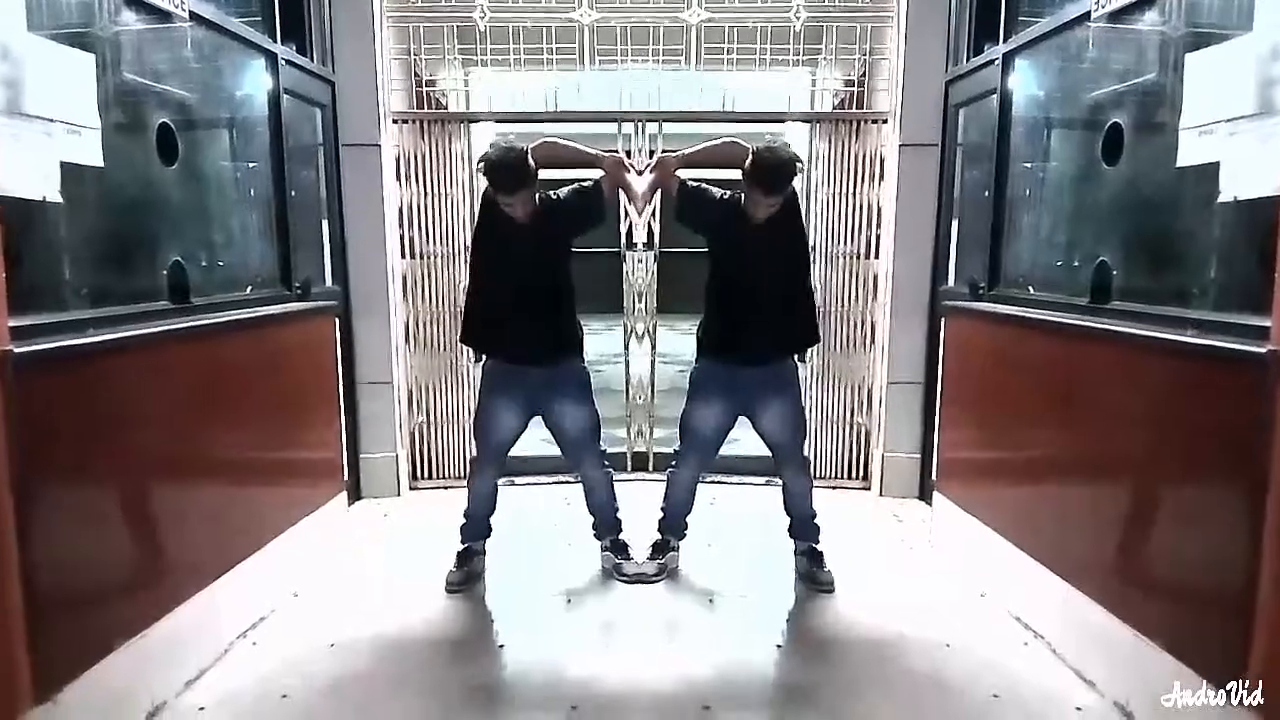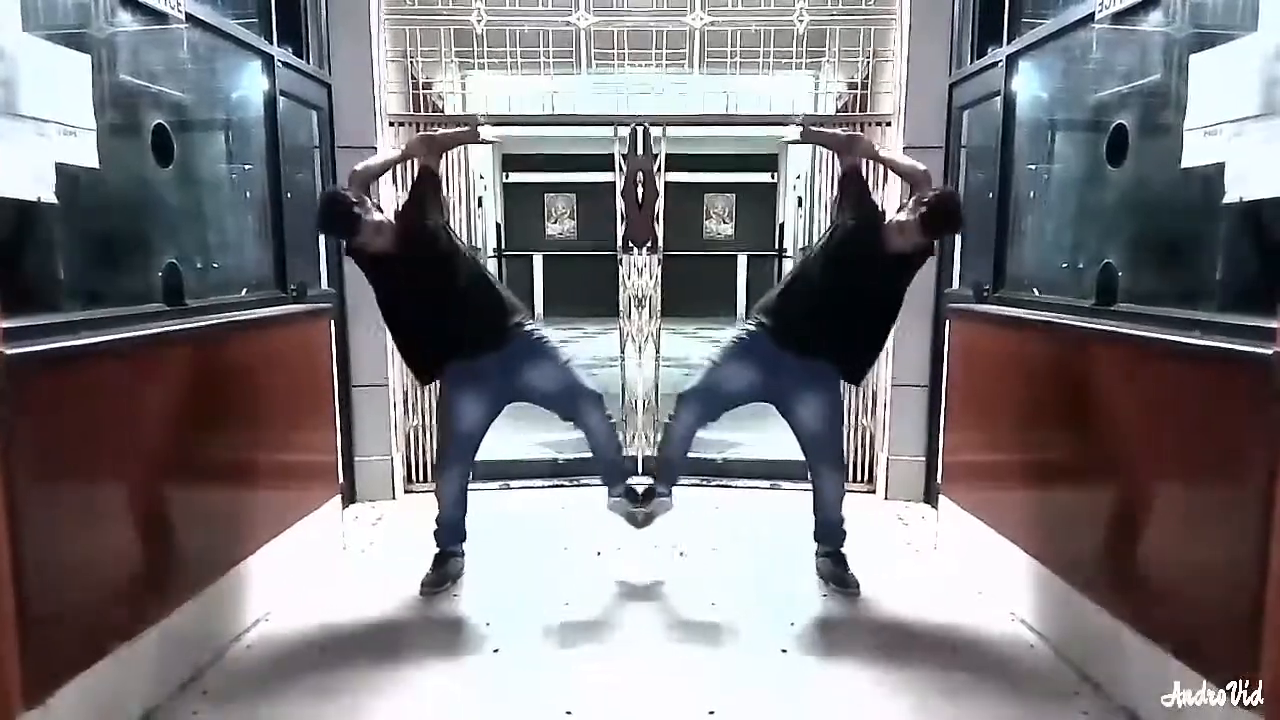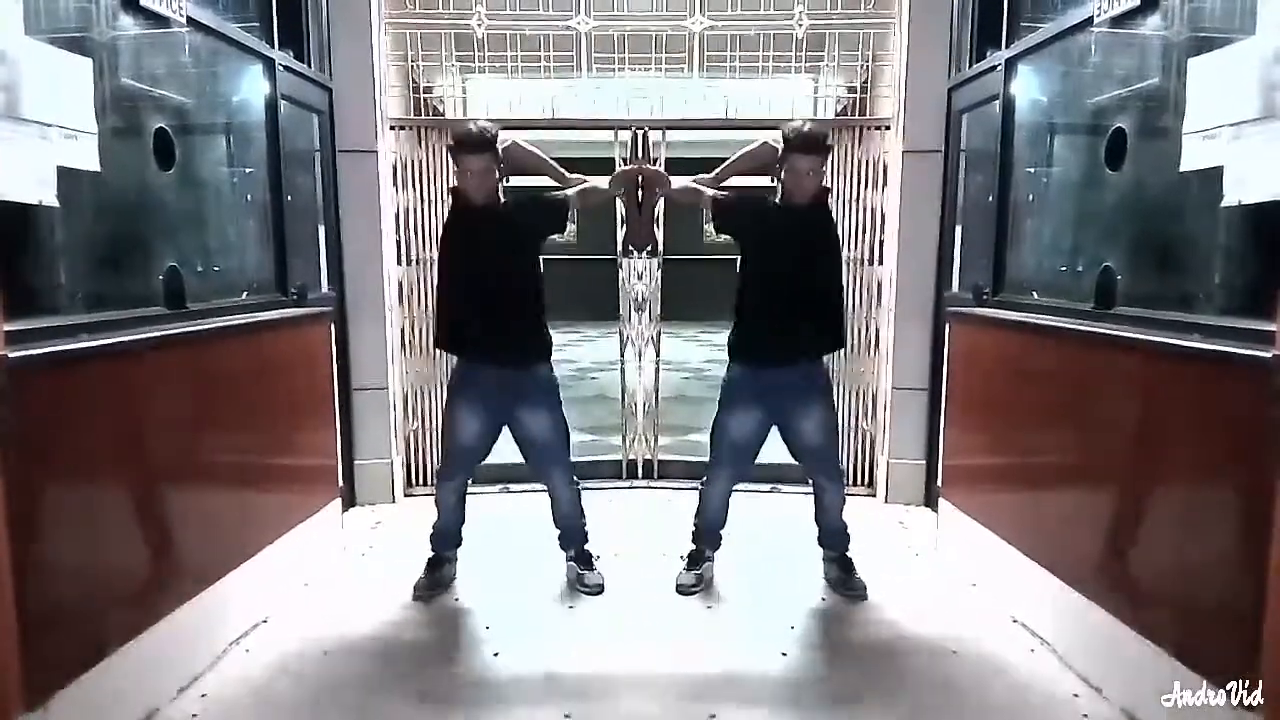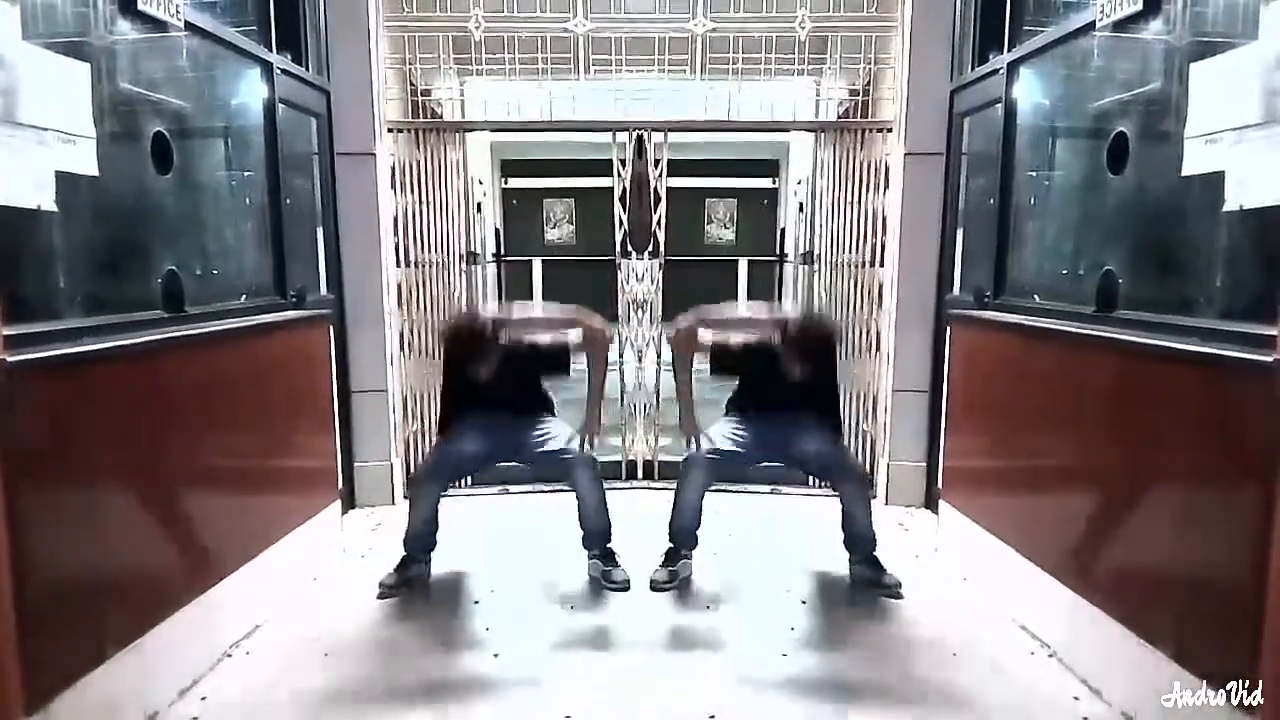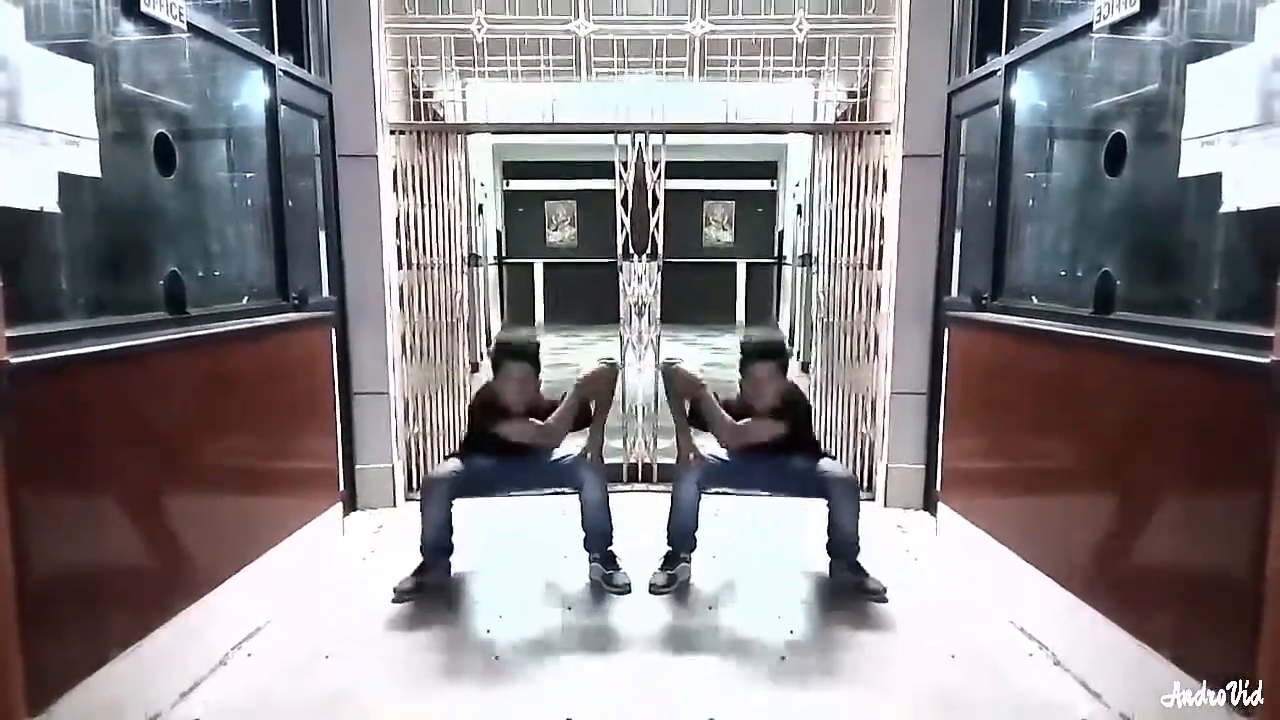
dt=1s
person 1, frame 1
left shoulder: (558, 210)
right shoulder: (489, 209)
left elbow: (613, 180)
right elbow: (540, 149)
left wrist: (608, 164)
right wrist: (600, 159)
left hip: (562, 366)
right hip: (505, 368)
left knee: (590, 461)
right knee: (487, 463)
left ankle: (611, 543)
right ankle: (472, 550)
person 1, frame 2
left shoulder: (418, 218)
right shoulder: (368, 257)
left hip: (517, 342)
right hip: (465, 367)
left knee: (588, 407)
right knee: (452, 464)
left ankle: (619, 489)
right ankle: (449, 552)
person 1, frame 3
left shoulder: (525, 214)
right shoulder: (459, 210)
left elbow: (581, 195)
right elbow: (512, 147)
left wrist: (606, 185)
right wrist: (566, 178)
left hip: (529, 372)
right hip: (474, 373)
left knee: (557, 472)
right knee: (453, 472)
left ankle: (577, 553)
right ankle: (444, 556)
person 1, frame 4
left shoulder: (523, 352)
right shoulder: (458, 353)
left elbow: (598, 335)
left wrist: (593, 409)
left hip: (532, 424)
right hip: (477, 426)
left knee: (584, 466)
right knee: (424, 476)
left ankle: (600, 554)
right ankle: (416, 559)
person 1, frame 5
left shoulder: (549, 408)
right shoulder: (486, 404)
left elbow: (609, 372)
right elbow: (548, 437)
left wrist: (596, 433)
right wrist: (579, 389)
left hip: (536, 461)
right hip: (484, 464)
left knee: (590, 471)
right knee: (436, 482)
left ankle: (600, 557)
right ankle: (435, 564)
person 2, frame 1
left shoulder: (790, 208)
right shoulder: (720, 209)
left elbow: (739, 150)
right elbow: (674, 173)
left wrist: (680, 159)
right wrist: (663, 171)
left hip: (774, 368)
right hip: (717, 366)
left knee: (793, 463)
right knee: (689, 461)
left ankle: (807, 549)
right ankle: (668, 542)
person 2, frame 2
left shoulder: (912, 257)
right shoulder: (861, 217)
left hip: (816, 368)
right hip: (764, 342)
left knee: (828, 464)
right knee: (691, 407)
left ankle: (830, 552)
right ankle: (660, 489)
person 2, frame 3
left shoulder: (820, 210)
right shoulder: (756, 213)
left elbow: (767, 149)
right elbow: (701, 195)
left wrist: (710, 181)
right wrist: (686, 186)
left hip: (805, 374)
right hip: (750, 372)
left knee: (827, 474)
right knee: (723, 471)
left ankle: (835, 556)
right ankle: (702, 553)
person 2, frame 4
left shoulder: (822, 350)
right shoulder: (755, 352)
right elbow: (681, 336)
right wrist: (686, 409)
left hip: (803, 426)
right hip: (748, 424)
left knee: (856, 477)
right knee: (695, 465)
left ankle: (863, 559)
right ankle: (680, 552)
person 2, frame 5
left shoulder: (793, 404)
right shoulder: (729, 408)
left elbow: (732, 437)
left wrist: (701, 390)
right wrist: (684, 436)
left hip: (795, 466)
right hip: (744, 463)
left knee: (844, 482)
right knee: (689, 472)
left ankle: (844, 563)
right ankle: (679, 556)
